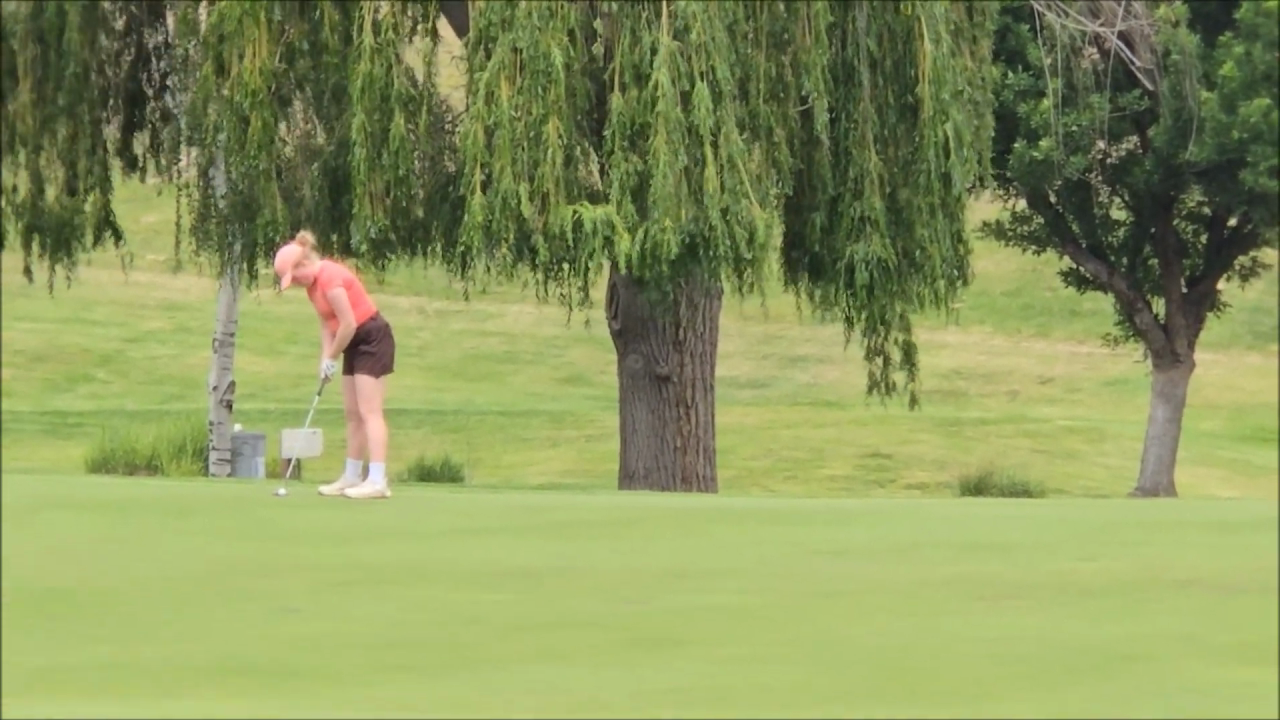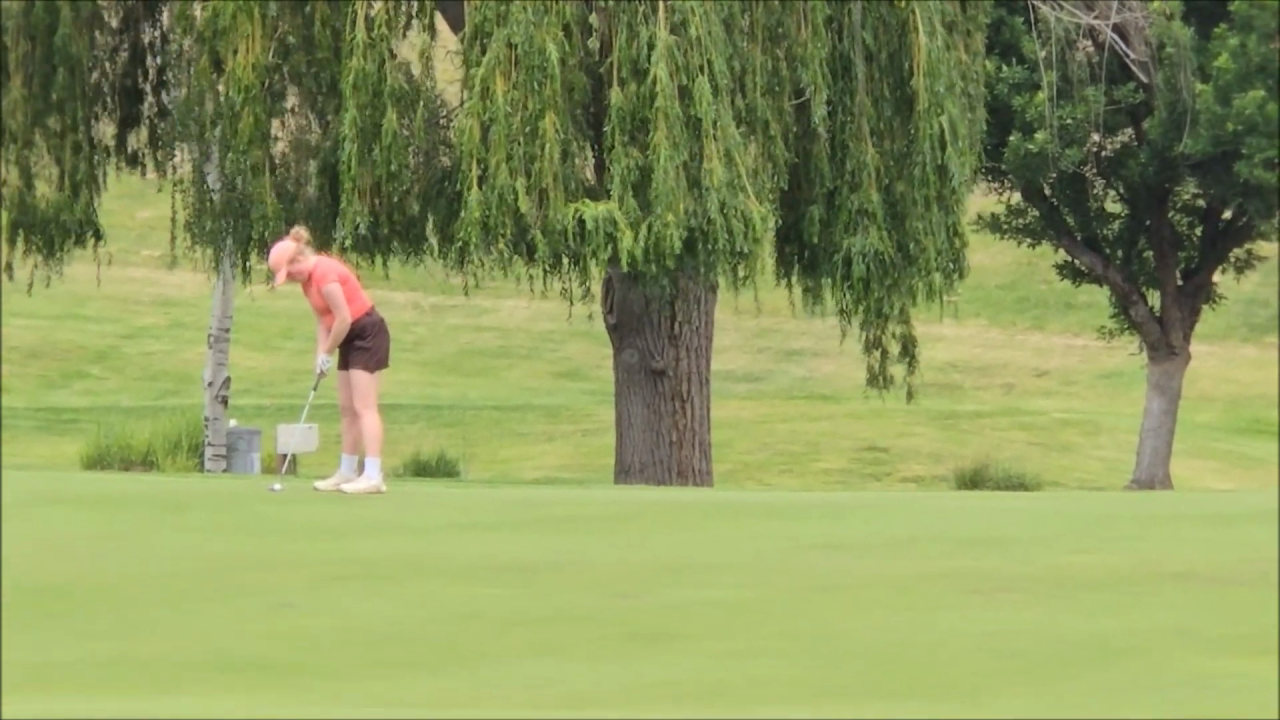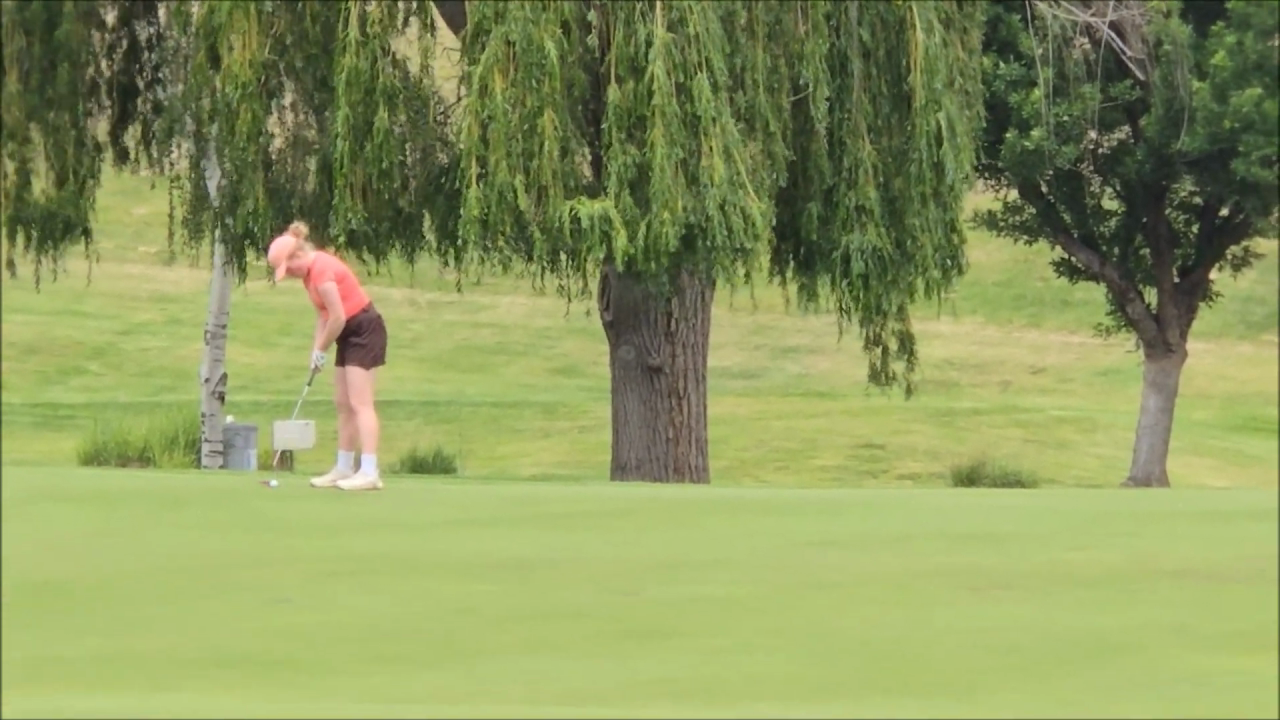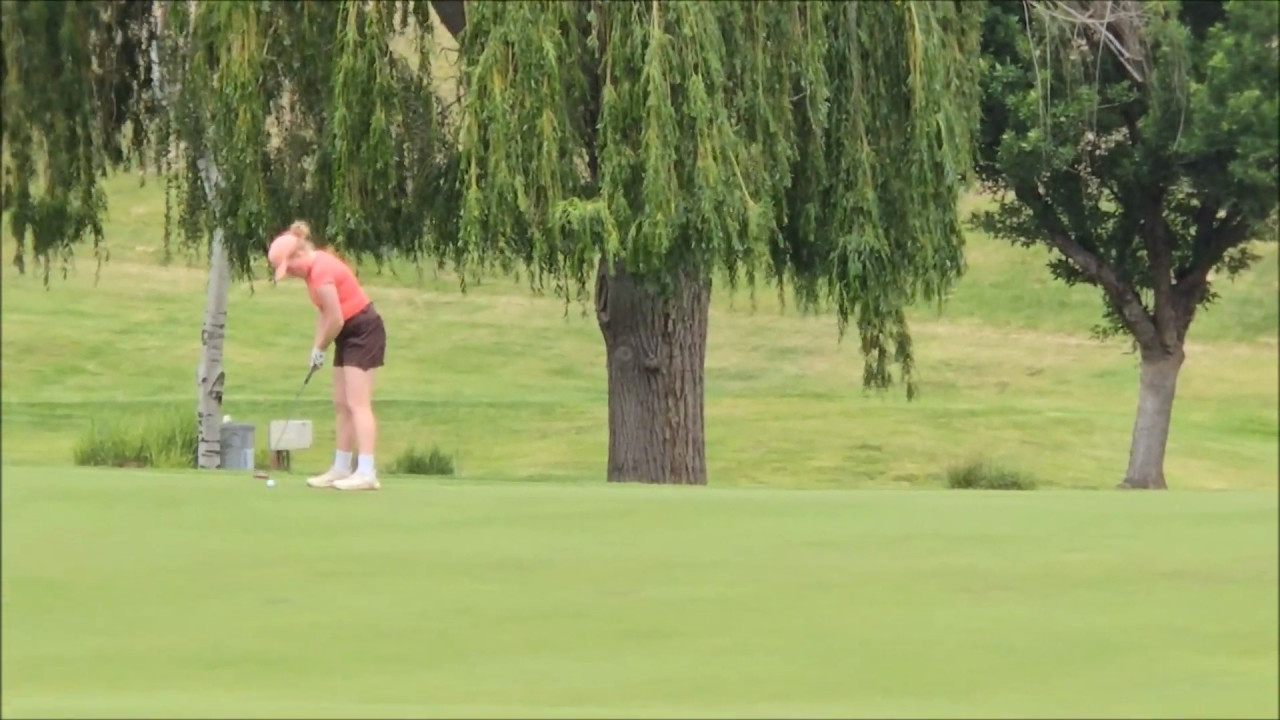
dt=0.5s
person 1, frame 1
left shoulder: (329, 277)
right shoulder: (313, 284)
left elbow: (348, 324)
right elbow: (327, 324)
left wrist: (332, 357)
right wrist: (325, 359)
left hip: (372, 340)
right hip: (355, 344)
left knee: (369, 412)
right knee: (352, 414)
left ankle: (377, 481)
right ankle: (351, 477)
person 1, frame 2
left shoulder: (324, 273)
right shoulder: (308, 279)
left elbow: (343, 319)
right elbow: (323, 320)
left wrist: (327, 353)
right wrist: (321, 355)
left hip: (368, 335)
right hip: (350, 340)
left knee: (364, 407)
right knee: (347, 409)
left ankle: (373, 476)
right ankle: (347, 472)
person 1, frame 3
left shoulder: (322, 270)
right shoulder: (309, 273)
left elbow: (338, 317)
right elbow: (323, 315)
left wrist: (321, 349)
right wrist: (317, 348)
left hip: (364, 332)
right hip: (349, 336)
left knee: (359, 403)
right knee: (343, 405)
left ankle: (369, 472)
right ankle: (343, 469)
person 1, frame 4
left shoulder: (322, 270)
right shoulder: (310, 272)
left elbow: (336, 318)
right elbow: (326, 313)
left wrist: (319, 346)
right wrist: (318, 346)
left hip: (363, 332)
right hip: (347, 336)
left knee: (357, 404)
right knee: (341, 405)
left ankle: (366, 473)
right ankle: (341, 468)
